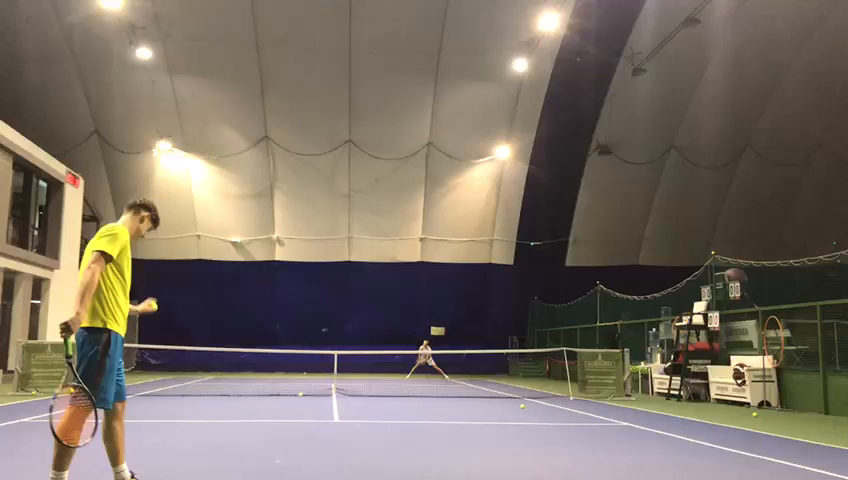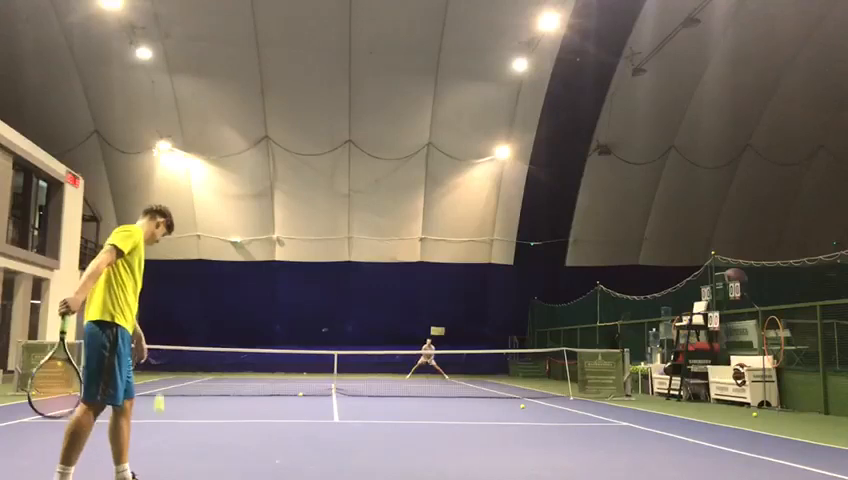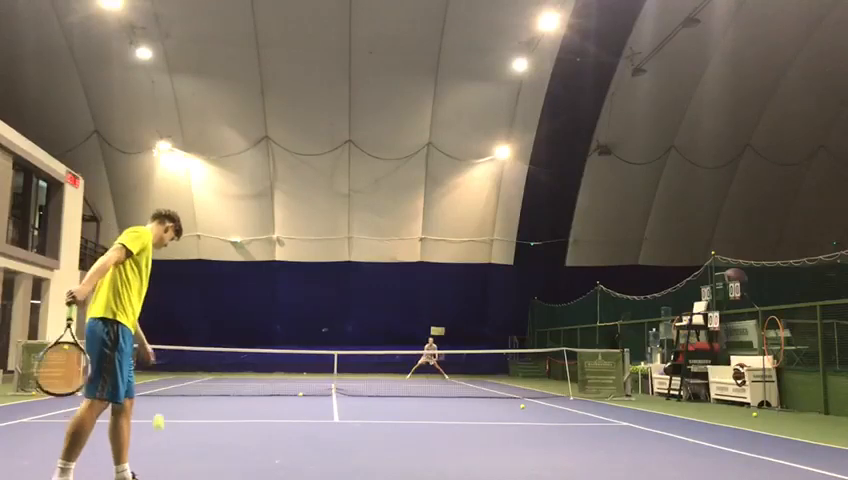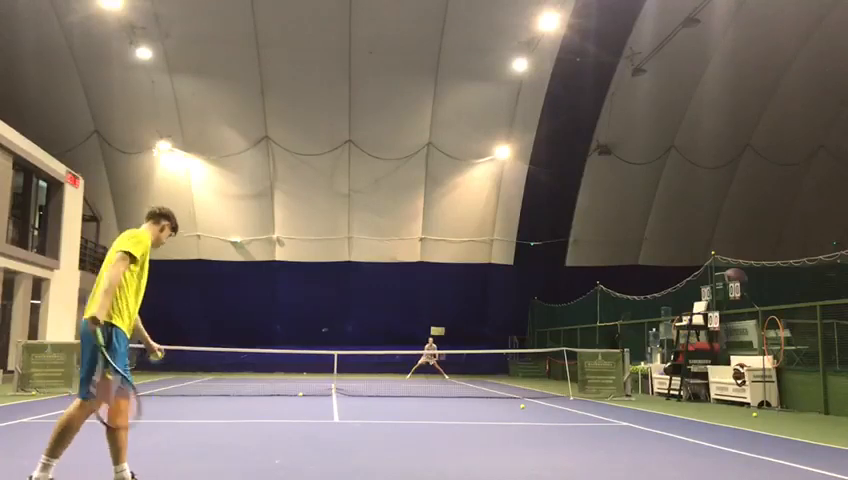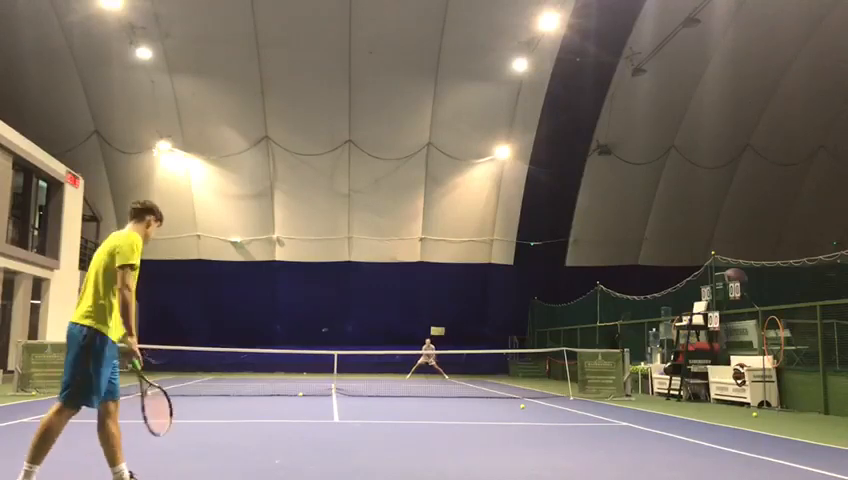
dt=0.2s
person 1, frame 1
left shoulder: (118, 240)
right shoulder: (115, 232)
right elbow: (91, 270)
left wrist: (137, 309)
right wrist: (77, 313)
left hip: (109, 332)
right hip: (101, 331)
left knee: (116, 406)
person 1, frame 2
left shoulder: (134, 244)
right shoulder: (130, 232)
right elbow: (101, 261)
left wrist: (139, 337)
right wrist: (78, 294)
left hip: (116, 330)
right hip: (108, 327)
left knee: (124, 403)
right knee: (93, 404)
person 1, frame 3
left shoulder: (142, 244)
right shoulder: (140, 234)
right elbow: (109, 257)
left wrist: (143, 342)
right wrist: (84, 286)
left hip: (119, 328)
right hip: (111, 325)
left knee: (124, 404)
right knee: (97, 401)
person 1, frame 4
left shoulder: (136, 241)
right shoulder: (139, 237)
right elbow: (116, 268)
left wrist: (148, 340)
right wrist: (101, 308)
left hip: (114, 330)
right hip: (106, 328)
left knee: (120, 404)
right knee: (88, 401)
person 1, frame 5
left shoulder: (116, 240)
right shoulder: (130, 240)
right elbow: (125, 289)
left wrist: (130, 342)
right wrist: (133, 336)
left hip: (102, 335)
right hip: (93, 332)
left knee: (109, 408)
right knee: (68, 406)
